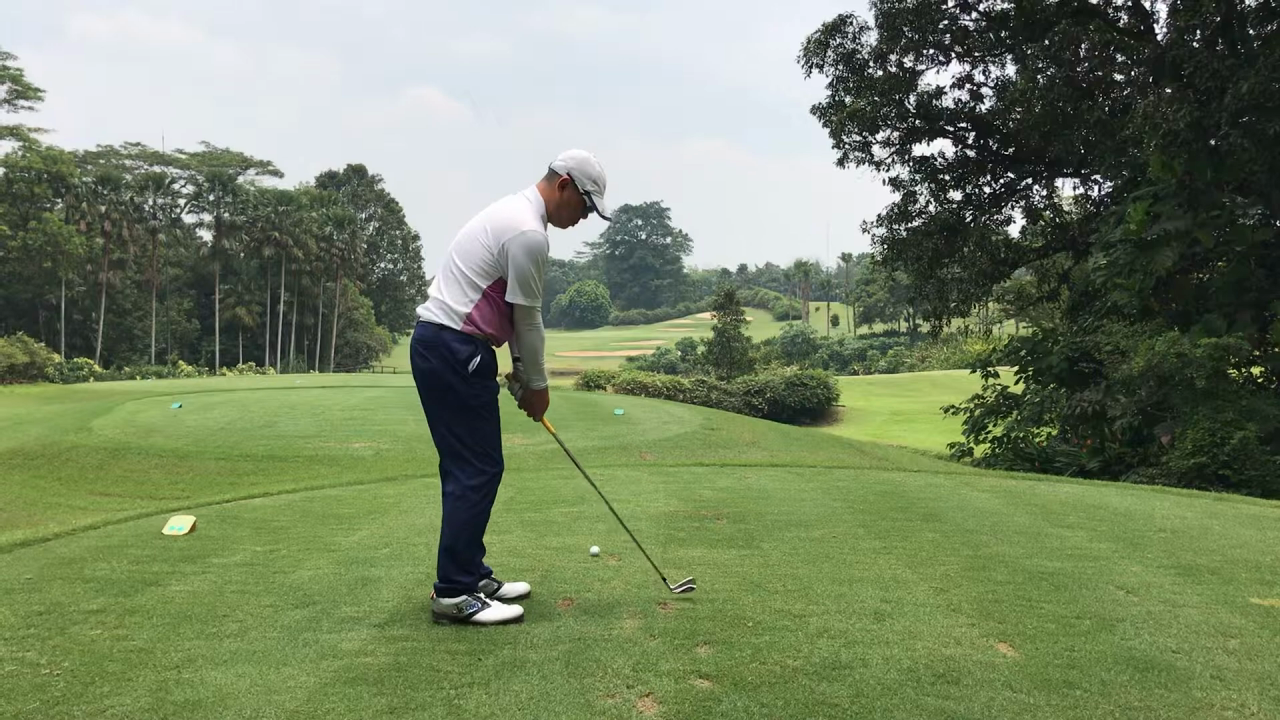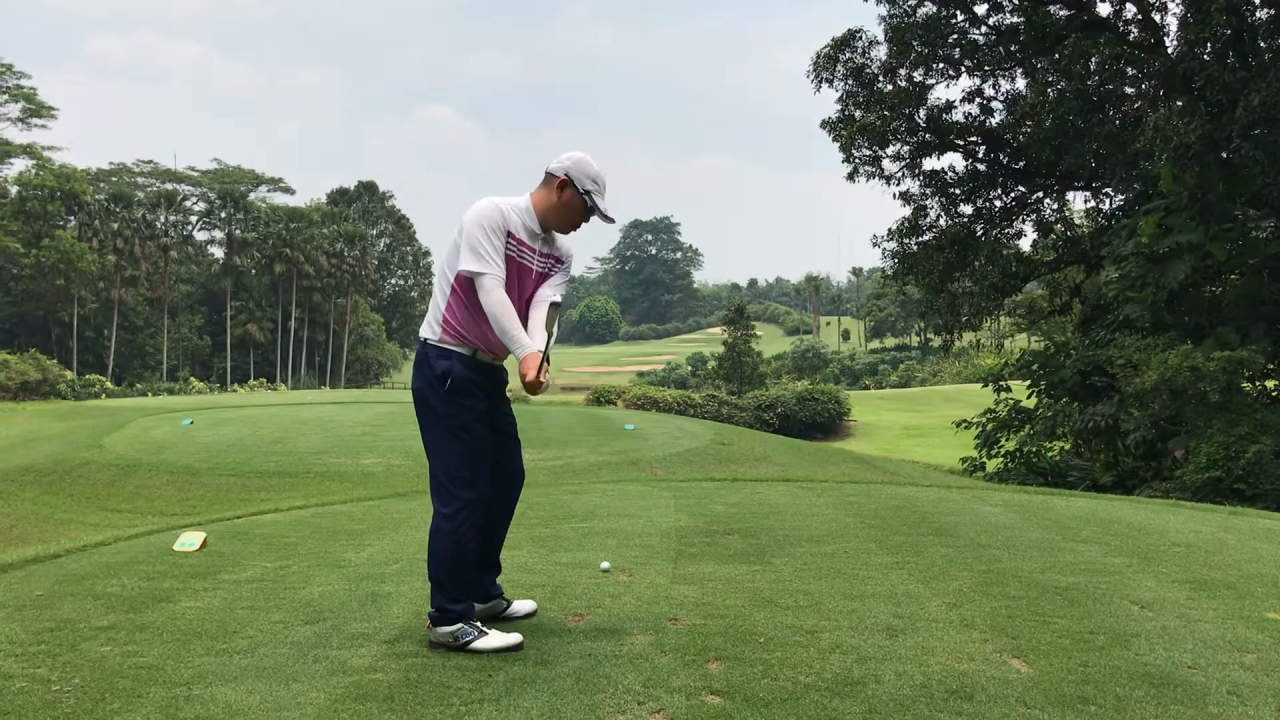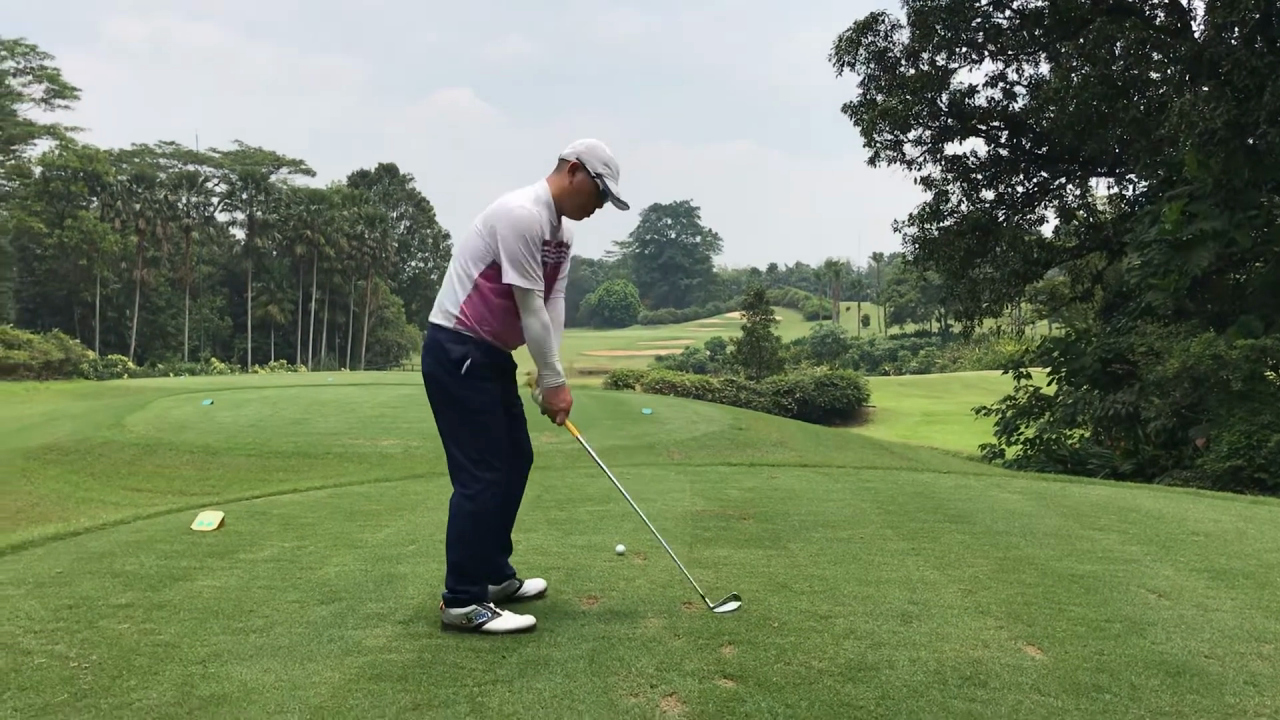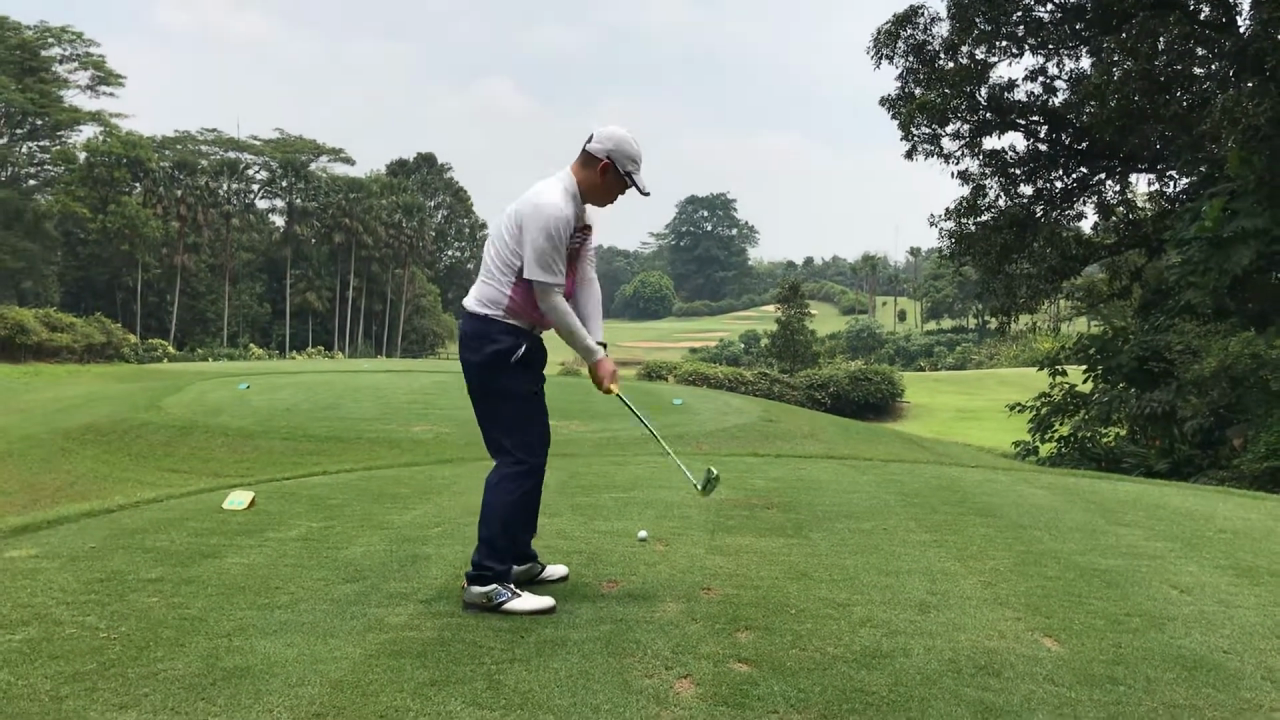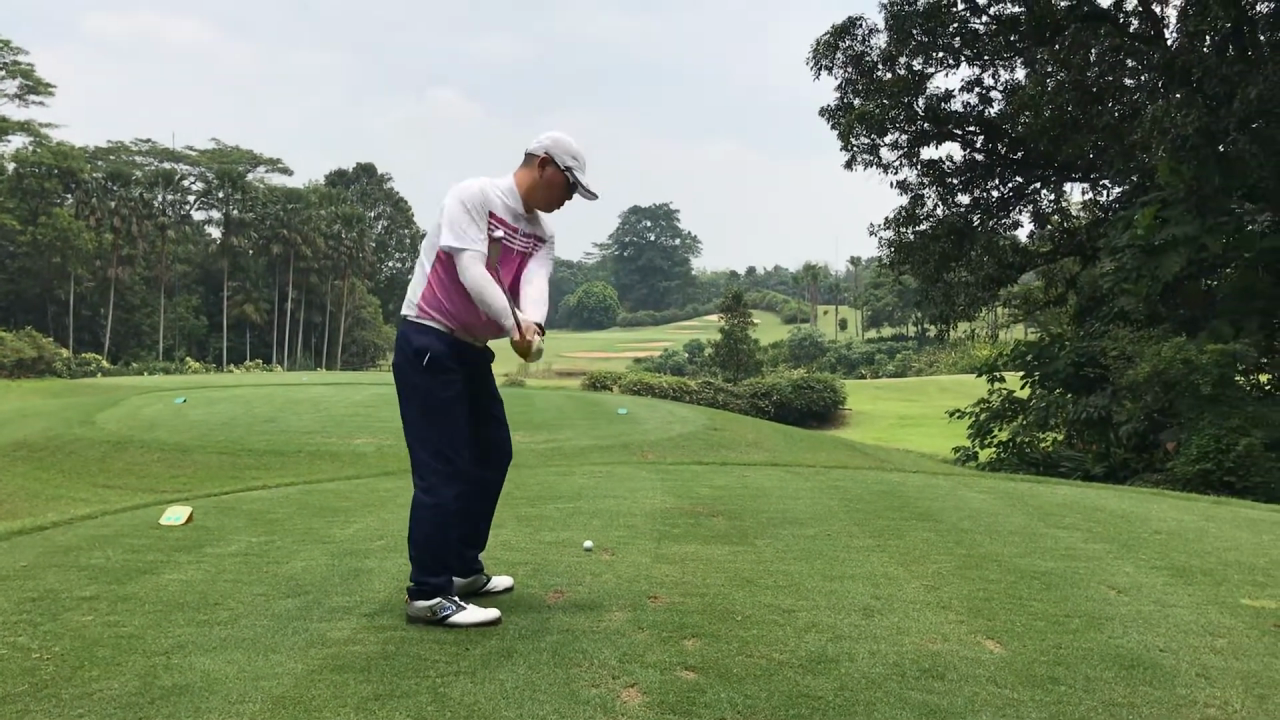
dt=1s
person 1, frame 1
left shoulder: (515, 211)
right shoulder: (528, 232)
right elbow: (527, 317)
left wrist: (522, 369)
right wrist: (537, 384)
left hip: (443, 344)
right hip: (454, 349)
left knee: (467, 467)
right knee: (477, 468)
left ankle: (470, 575)
right ankle: (455, 591)
person 1, frame 2
left shoulder: (560, 254)
right shoulder: (491, 214)
left elbow: (542, 309)
right elbow: (490, 292)
left wrist: (537, 356)
right wrist: (523, 352)
left hip: (487, 371)
right hip: (446, 367)
left knee: (504, 480)
right knee: (461, 493)
left ankle: (480, 594)
right ankle: (449, 619)
person 1, frame 3
left shoulder: (560, 236)
right shoulder: (523, 213)
left elbow: (552, 307)
right elbow: (529, 308)
left wrist: (548, 376)
right wrist: (554, 380)
left hip: (482, 353)
right hip: (458, 352)
left knee: (513, 461)
right knee: (481, 474)
left ankle: (493, 575)
right ankle: (462, 600)
person 1, frame 4
left shoulder: (581, 217)
right shoulder: (546, 208)
left elbow: (585, 280)
right elbow: (549, 298)
left wrist: (600, 347)
right wrist: (592, 356)
left hip: (512, 340)
right hip: (497, 338)
left knee: (530, 447)
right knee: (519, 455)
left ankle: (515, 557)
right ankle: (486, 580)
person 1, frame 5
left shoulder: (543, 236)
right shoulder: (474, 195)
left elbow: (534, 285)
right elbow: (470, 270)
left wrist: (531, 325)
right wrist: (510, 324)
left hip: (468, 352)
right hip: (428, 345)
left knee: (492, 457)
right knee: (442, 468)
left ankle: (461, 570)
right ankle: (428, 593)
